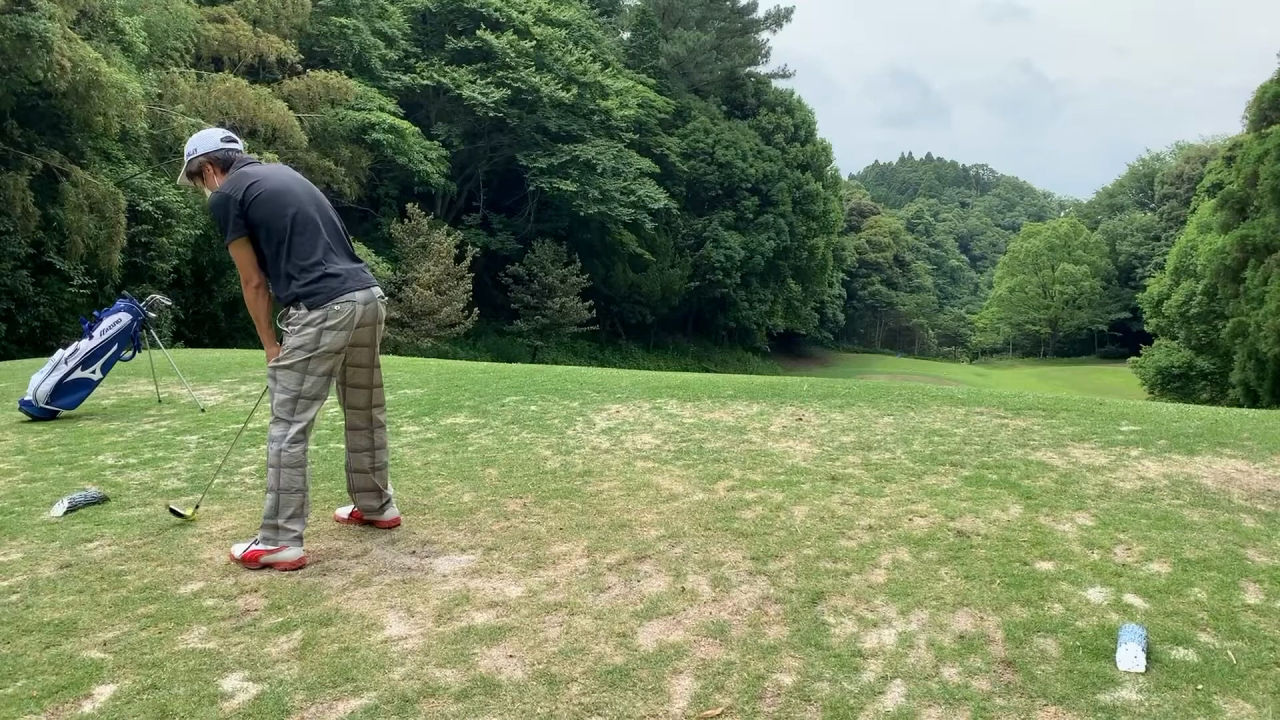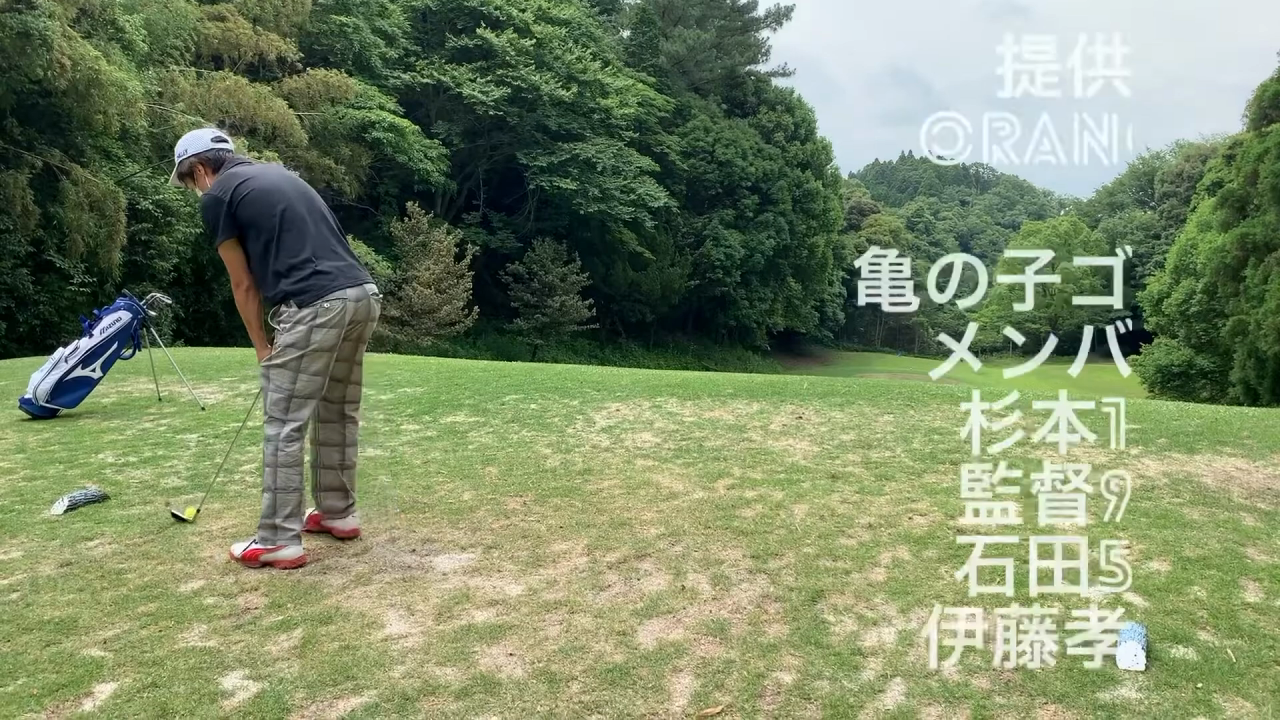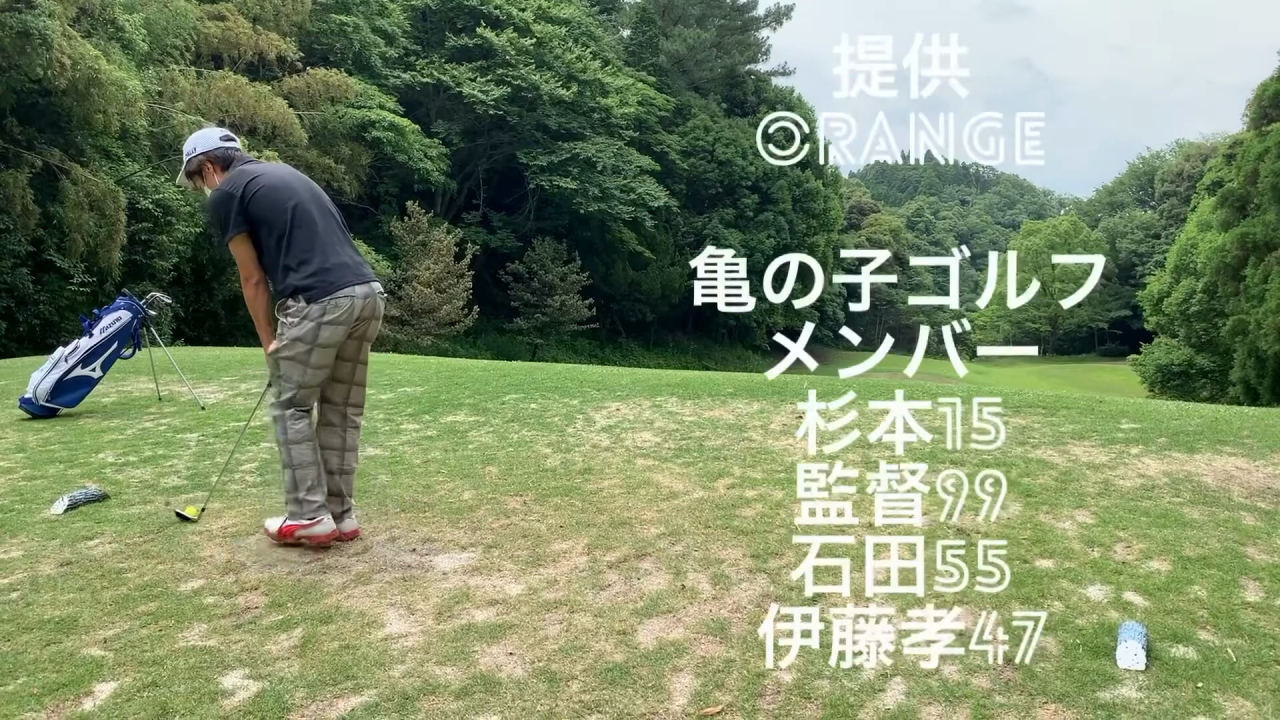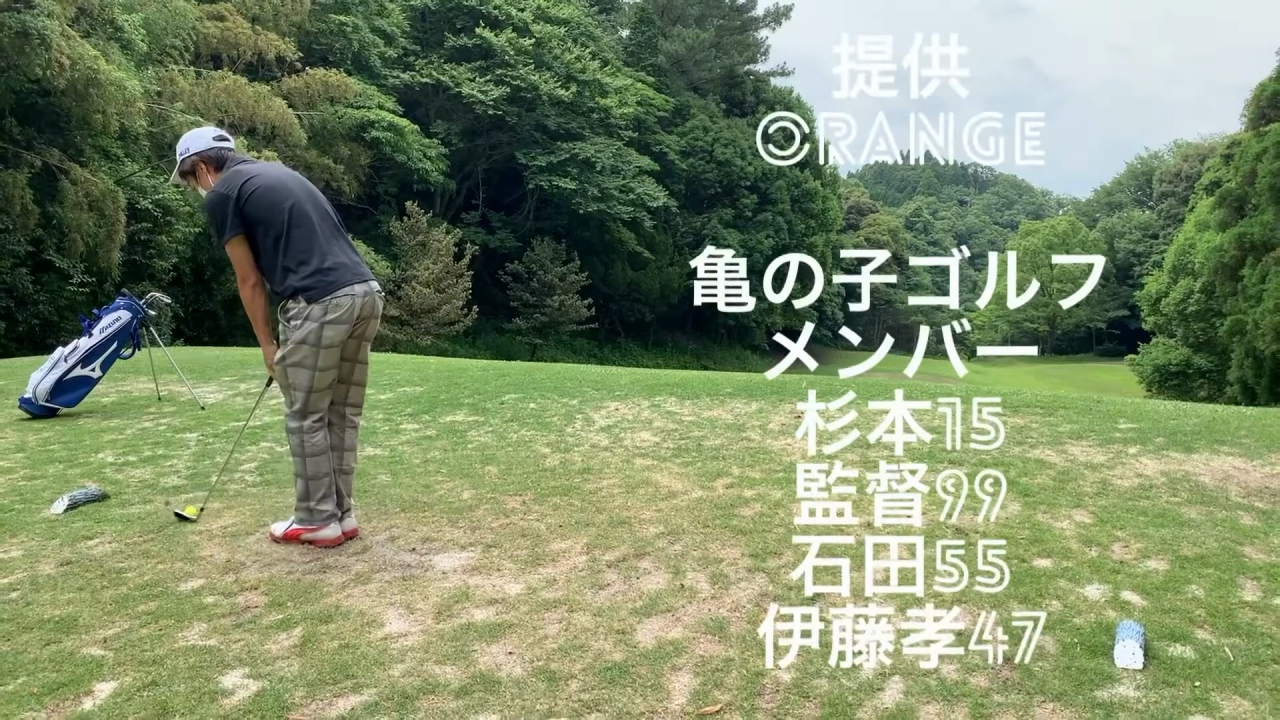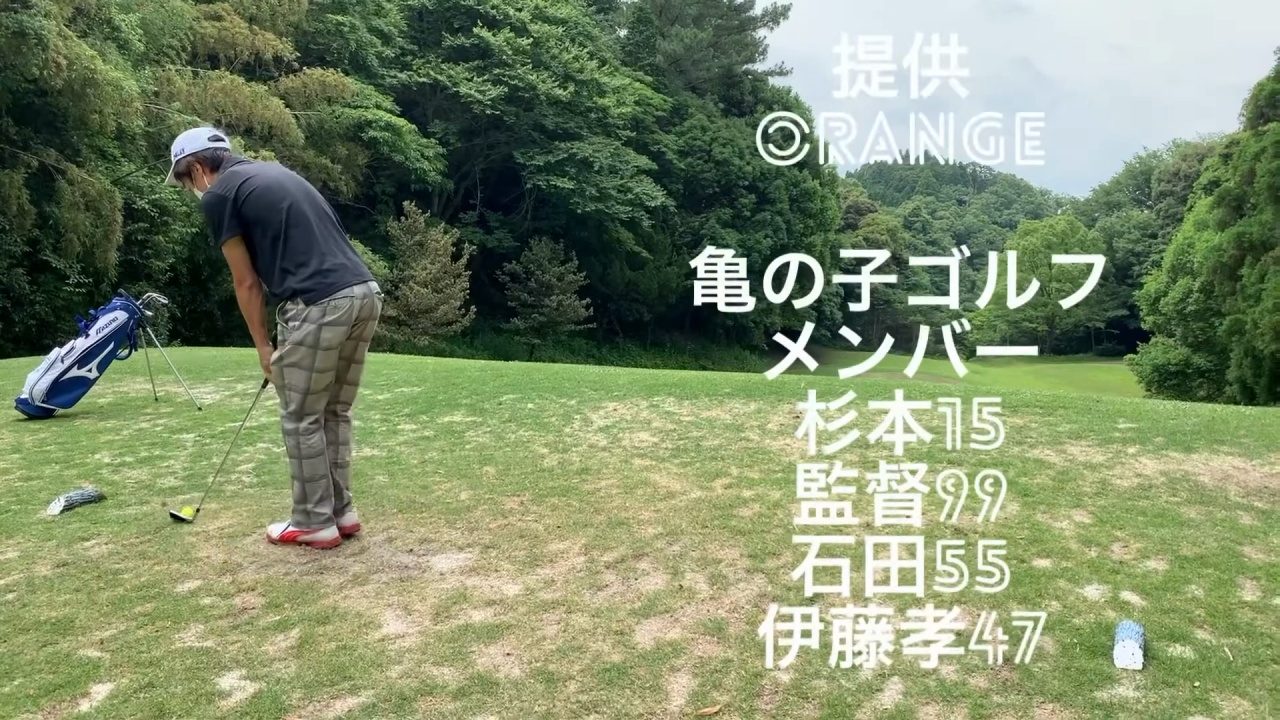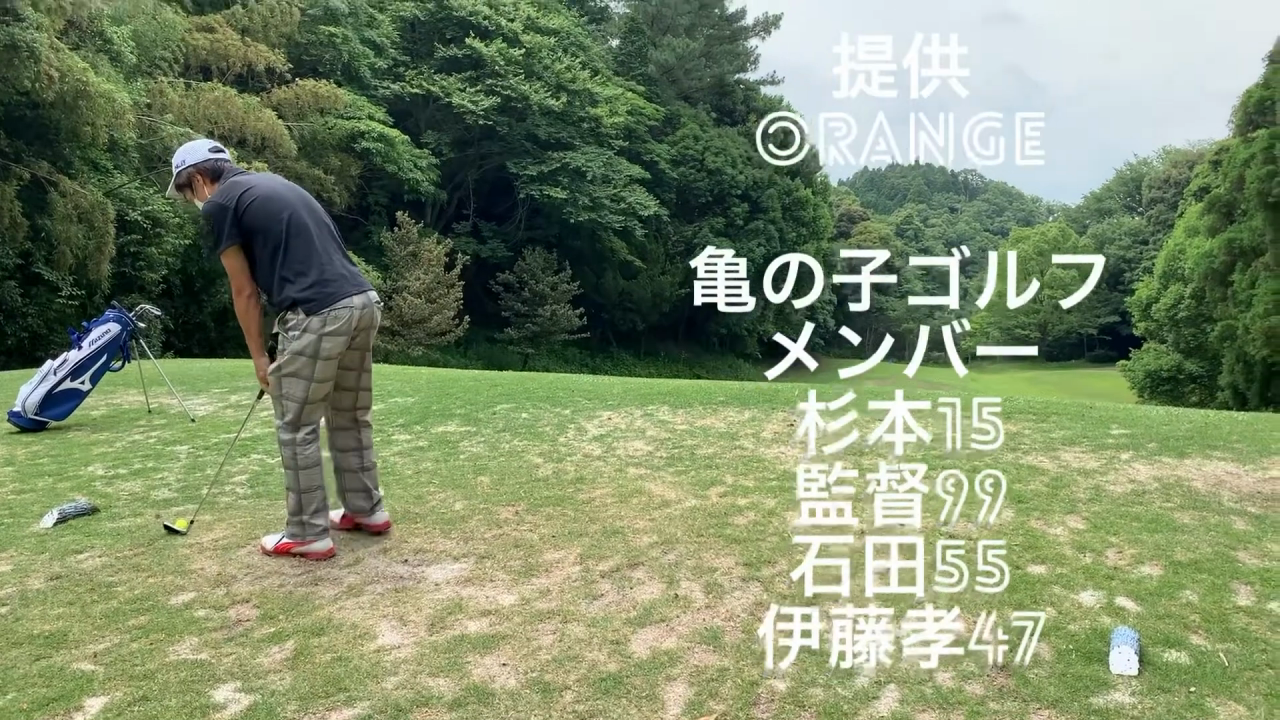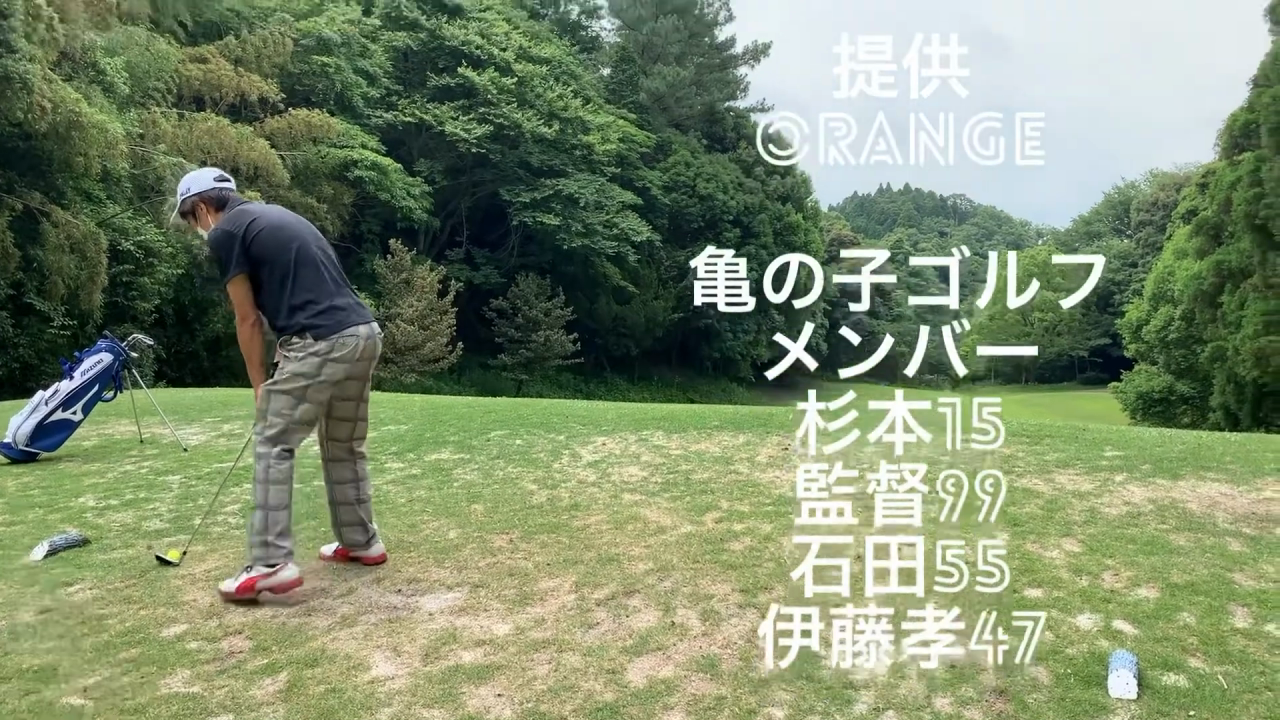
dt=0.3s
person 1, frame 1
left shoulder: (226, 196)
right shoulder: (284, 174)
left elbow: (254, 282)
left wrist: (270, 345)
right wrist: (277, 342)
left hip: (321, 311)
right hip: (368, 296)
left knee: (289, 427)
right knee: (365, 413)
left ankle: (281, 540)
right ankle: (376, 505)
person 1, frame 2
left shoulder: (217, 197)
right shoulder: (277, 174)
left elbow: (244, 284)
left wrist: (262, 346)
right wrist: (273, 341)
left hip: (314, 308)
right hip: (363, 295)
left knee: (284, 427)
right knee: (339, 411)
left ankle: (279, 539)
right ankle: (338, 511)
person 1, frame 3
left shoulder: (226, 194)
right shoulder: (283, 173)
left elbow: (254, 279)
left wrist: (268, 341)
right wrist: (279, 337)
left hip: (319, 303)
right hip: (368, 293)
left knee: (292, 409)
right knee: (342, 413)
left ankle: (309, 515)
right ankle: (339, 514)
person 1, frame 4
left shoulder: (221, 195)
right shoulder: (276, 173)
left elbow: (250, 281)
left wrist: (267, 344)
right wrist: (278, 341)
left hip: (319, 304)
right hip: (366, 292)
left knee: (306, 417)
right knee: (343, 415)
left ankle: (317, 520)
right ankle: (339, 513)
person 1, frame 5
left shoulder: (218, 196)
right shoulder: (274, 172)
left elbow: (247, 282)
left wrist: (263, 346)
right wrist: (275, 342)
left hip: (318, 305)
right hip: (365, 292)
left knee: (302, 418)
right knee: (334, 412)
left ankle: (315, 523)
right ankle: (339, 510)
person 1, frame 6
left shoulder: (218, 205)
right shoulder: (273, 184)
left elbow: (245, 292)
left wrist: (259, 357)
right wrist: (280, 337)
left hip: (318, 315)
right hip: (364, 301)
left knee: (296, 429)
right knee: (350, 416)
left ankle: (308, 533)
right ankle: (367, 508)
person 1, frame 7
left shoulder: (225, 233)
right shoulder: (274, 215)
left elbow: (248, 319)
left wrist: (259, 384)
right wrist: (282, 363)
left hip: (321, 343)
right hip: (364, 332)
left knee: (273, 447)
right knee: (345, 447)
left ankle: (271, 563)
right ankle: (361, 541)
